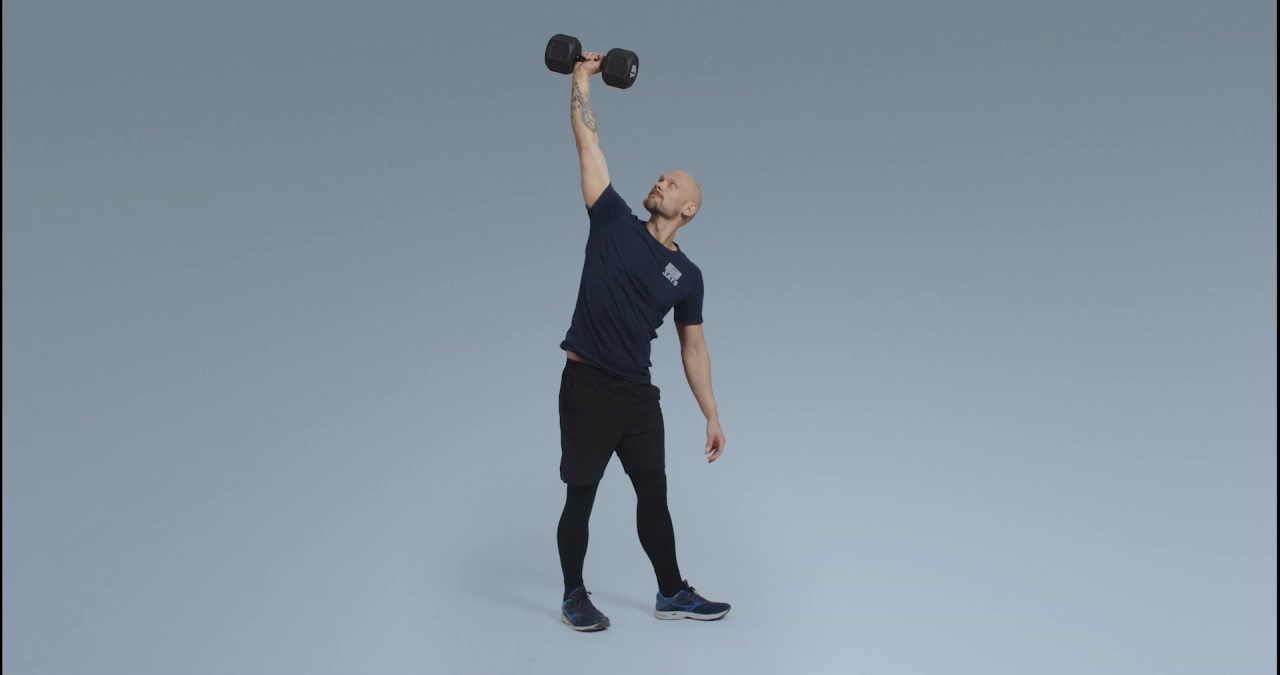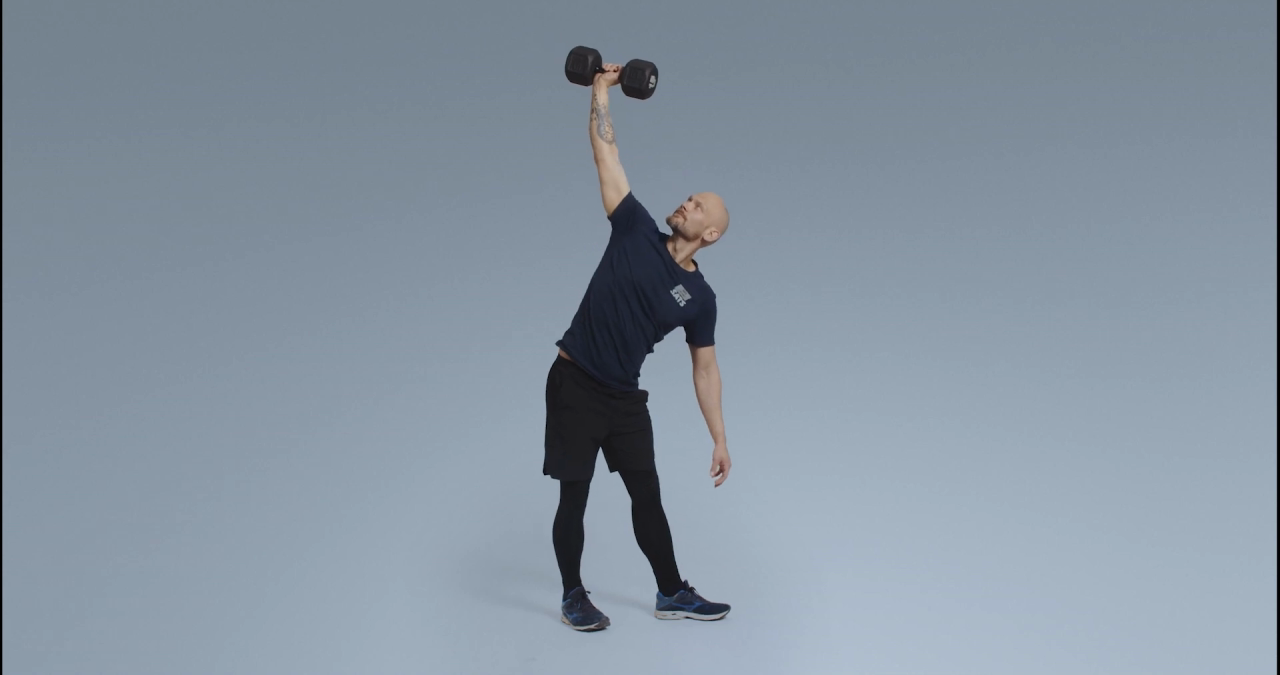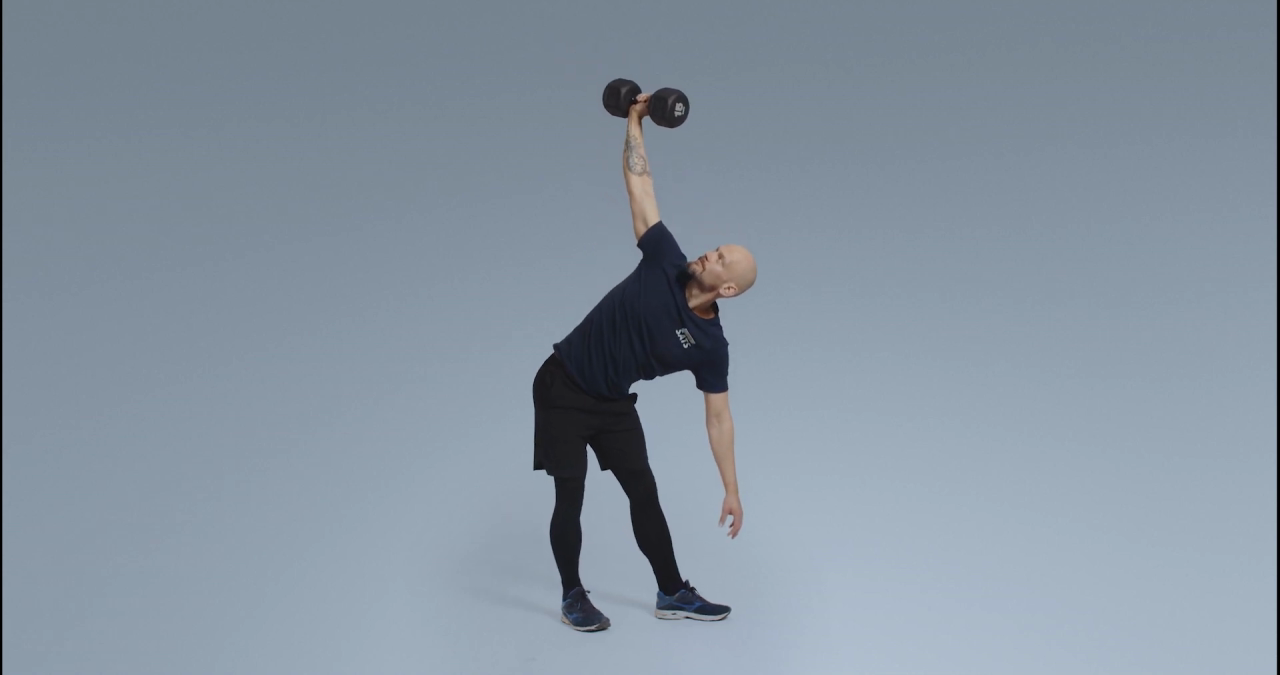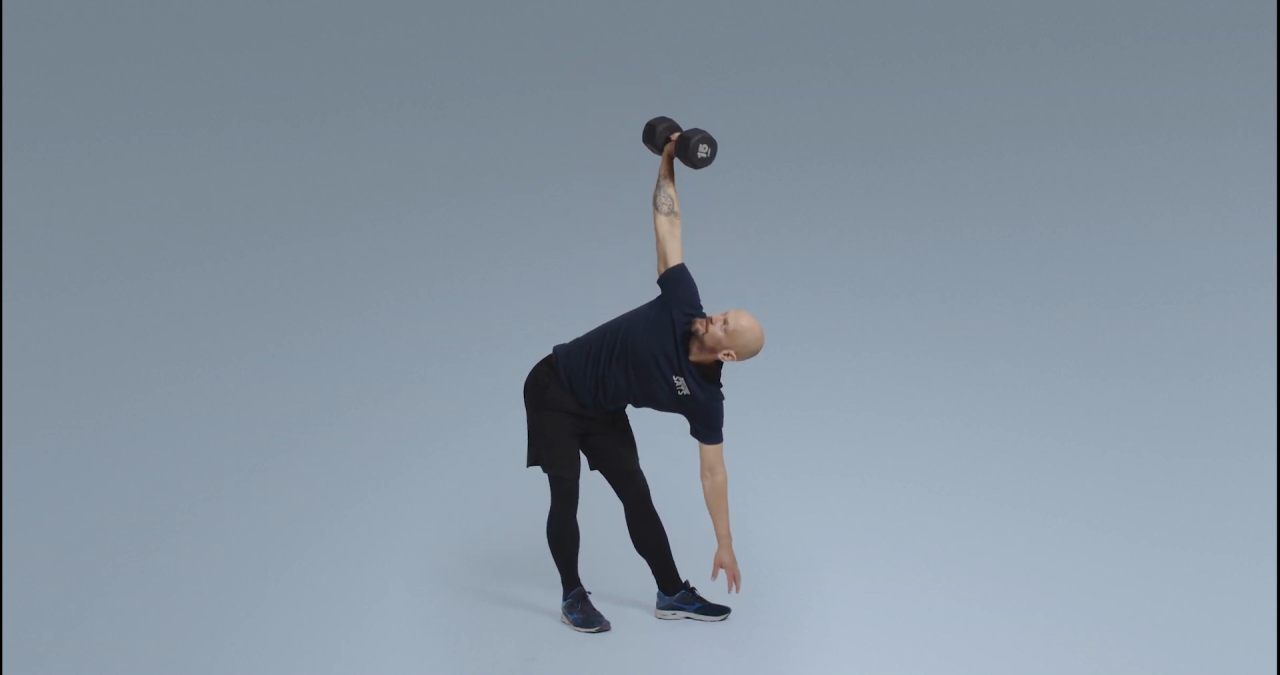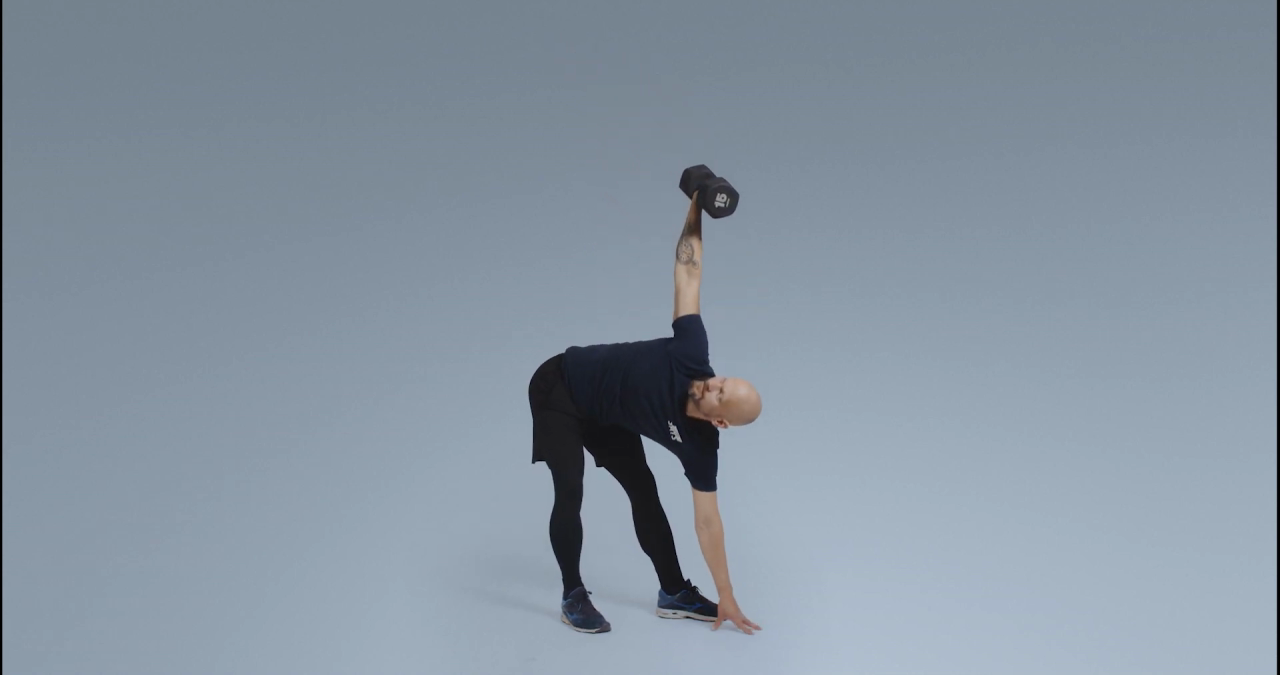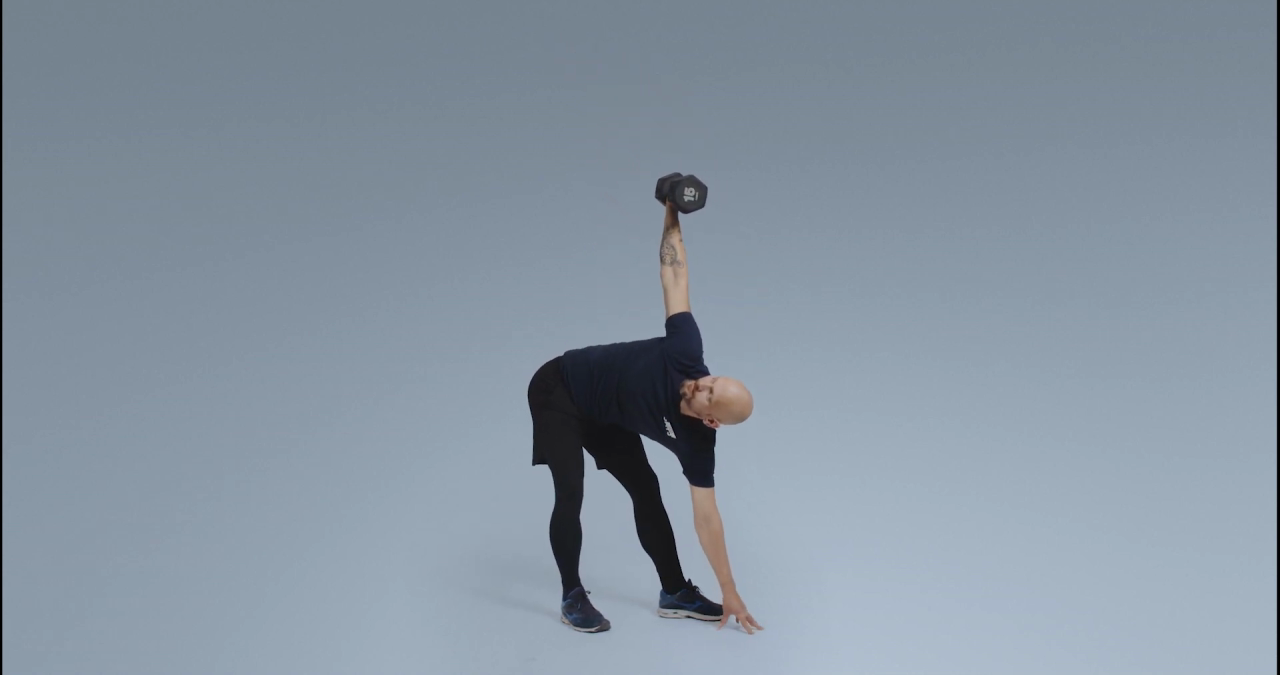
dt=0.7s
person 1, frame 1
left shoulder: (687, 275)
right shoulder: (615, 222)
left elbow: (693, 348)
right elbow: (587, 143)
left wrist: (712, 416)
right wrist: (581, 79)
left hip: (639, 392)
right hip: (588, 385)
left knee: (654, 494)
right knee: (581, 496)
left ankle: (672, 593)
right ankle: (574, 597)
person 1, frame 2
left shoulder: (700, 297)
right shoulder: (635, 231)
left elbow: (705, 369)
right elbow: (605, 154)
left wrist: (719, 439)
right wrist: (601, 90)
left hip: (626, 396)
right hip: (576, 385)
left knee: (647, 495)
right knee: (575, 496)
left ankle: (671, 592)
right ankle: (573, 597)
person 1, frame 3
left shoulder: (709, 346)
right shoulder: (666, 264)
left elbow: (718, 417)
right elbow: (640, 186)
left wrist: (731, 489)
right wrist: (635, 122)
left hip: (613, 401)
right hip: (561, 388)
left knee: (644, 492)
right knee: (570, 496)
left ankle: (672, 593)
right ankle: (573, 597)
person 1, frame 4
left shoulder: (704, 397)
right shoulder: (682, 305)
left elbow: (712, 470)
right elbow: (668, 223)
left wrist: (724, 545)
right wrist: (666, 162)
left hip: (602, 410)
right hip: (554, 388)
left knee: (636, 493)
right knee: (566, 494)
left ankle: (672, 594)
right ankle: (573, 597)
person 1, frame 5
left shoulder: (699, 445)
right shoulder: (692, 357)
left elbow: (707, 518)
right elbow: (688, 272)
left wrist: (726, 597)
right wrist: (695, 211)
left hip: (604, 414)
right hip: (558, 389)
left knee: (643, 489)
right knee: (570, 491)
left ankle: (674, 592)
right ankle: (574, 596)
person 1, frame 6
left shoulder: (696, 441)
right shoulder: (686, 355)
left elbow: (706, 515)
right elbow: (674, 273)
left wrist: (730, 593)
right wrist: (672, 214)
left hip: (602, 414)
right hip: (557, 391)
left knee: (646, 488)
right knee: (571, 492)
left ankle: (674, 591)
right ankle: (573, 596)
